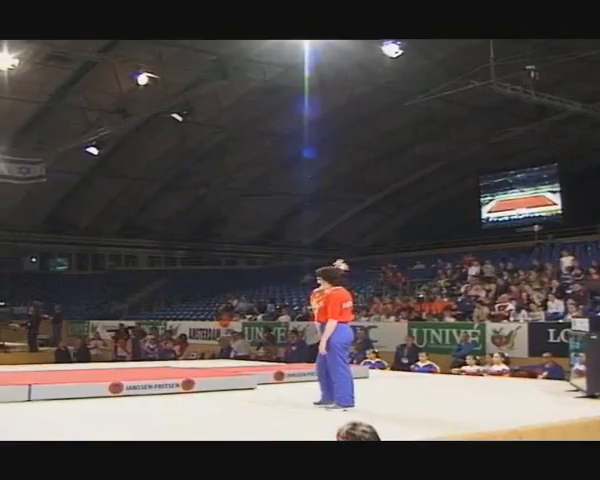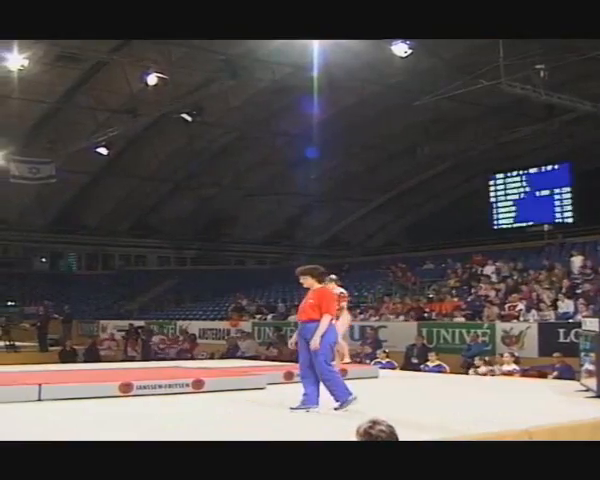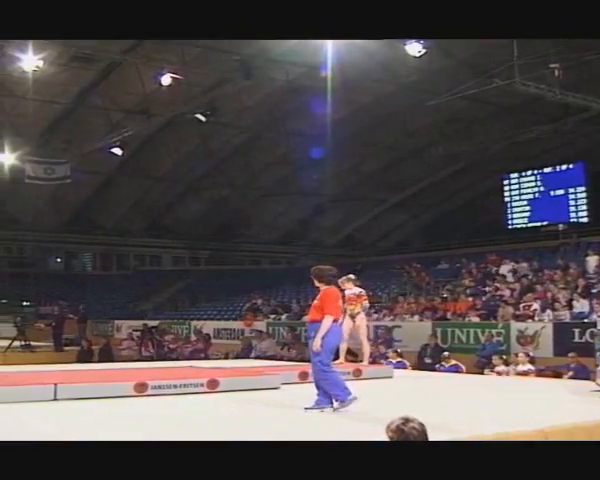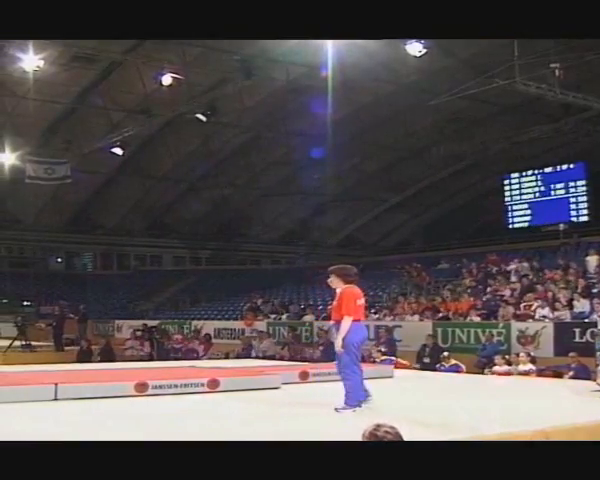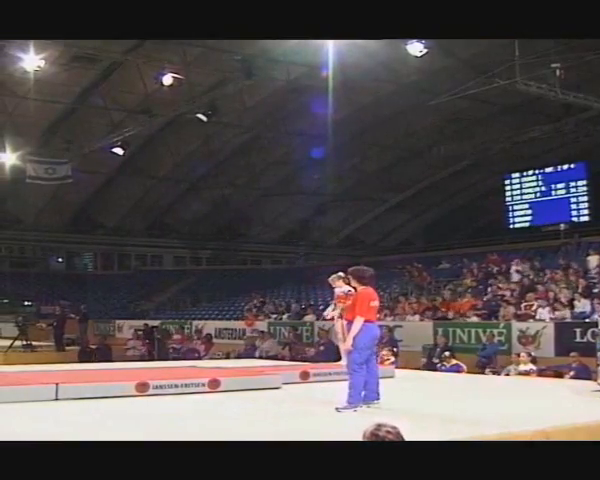
dt=1s
person 1, frame 1
left shoulder: (334, 295)
right shoulder: (343, 292)
left elbow: (333, 320)
left wrist: (323, 340)
left hip: (336, 333)
right hip: (342, 331)
left knee: (339, 368)
right knee: (323, 366)
left ankle: (344, 401)
right ankle: (329, 397)
person 1, frame 2
left shoulder: (325, 292)
right shoulder: (310, 293)
left elbow: (327, 316)
left wrist: (317, 336)
right wrist: (295, 335)
left hip: (321, 332)
right hip: (305, 333)
left knee: (323, 368)
right knee: (306, 369)
left ankle: (345, 396)
right ankle: (310, 401)
person 1, frame 3
left shoulder: (330, 293)
right shoulder: (325, 292)
left elbow: (329, 317)
left wrist: (318, 337)
left hip: (325, 333)
right hip: (319, 332)
left knee: (322, 368)
right knee: (318, 369)
left ankle: (345, 396)
right ankle: (324, 401)
person 1, frame 4
left shoulder: (348, 292)
right shoulder: (353, 291)
left elbow: (348, 318)
left wrist: (339, 338)
left hip: (350, 332)
right hip: (353, 331)
left knee: (349, 367)
right knee: (347, 366)
left ankle: (352, 402)
right ankle: (362, 395)
person 1, frame 5
left shoulder: (362, 294)
right shoulder: (371, 292)
left elbow: (360, 318)
left wrist: (350, 337)
left hip: (362, 331)
right hip: (371, 330)
left knee: (356, 366)
right knee: (369, 365)
left ankle: (354, 401)
right ankle: (371, 397)
